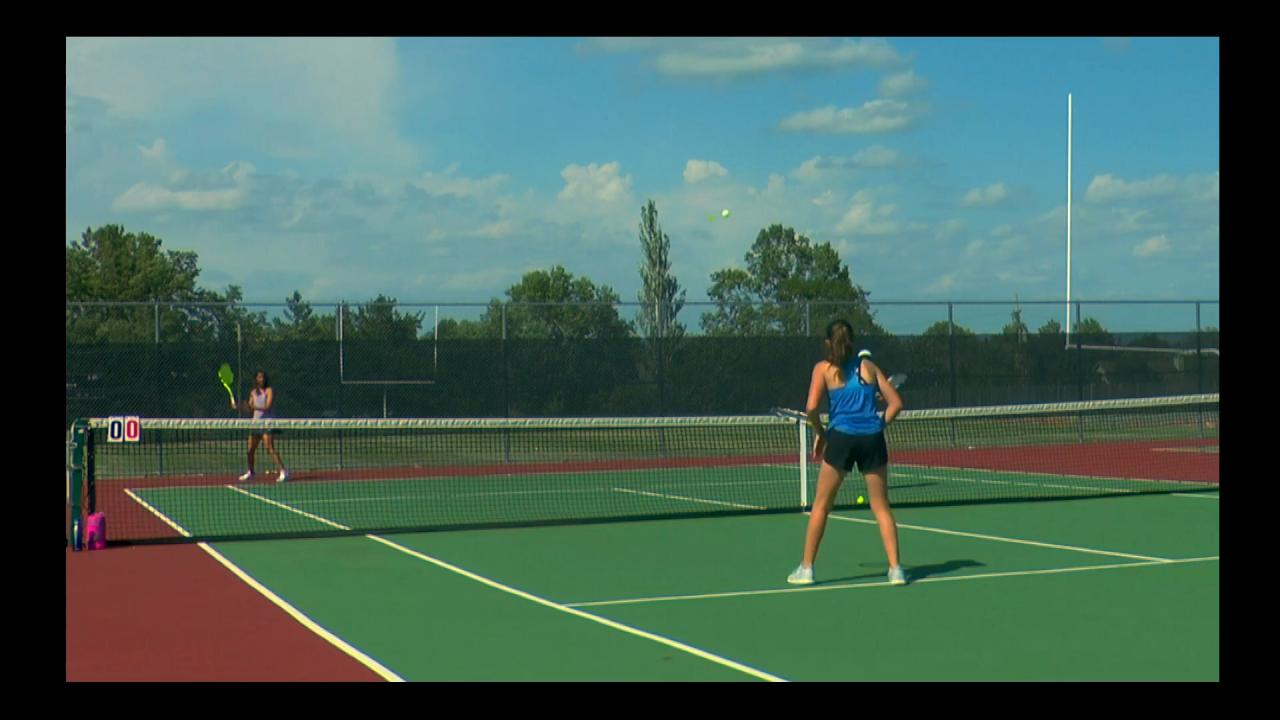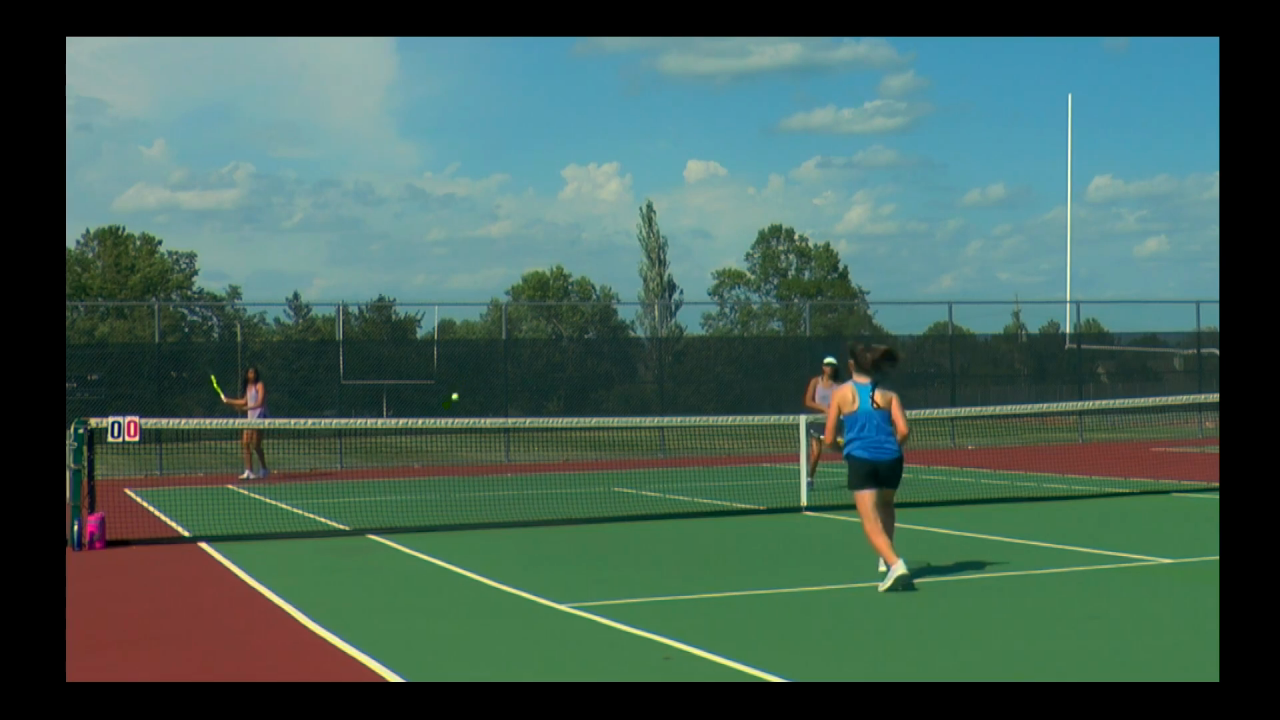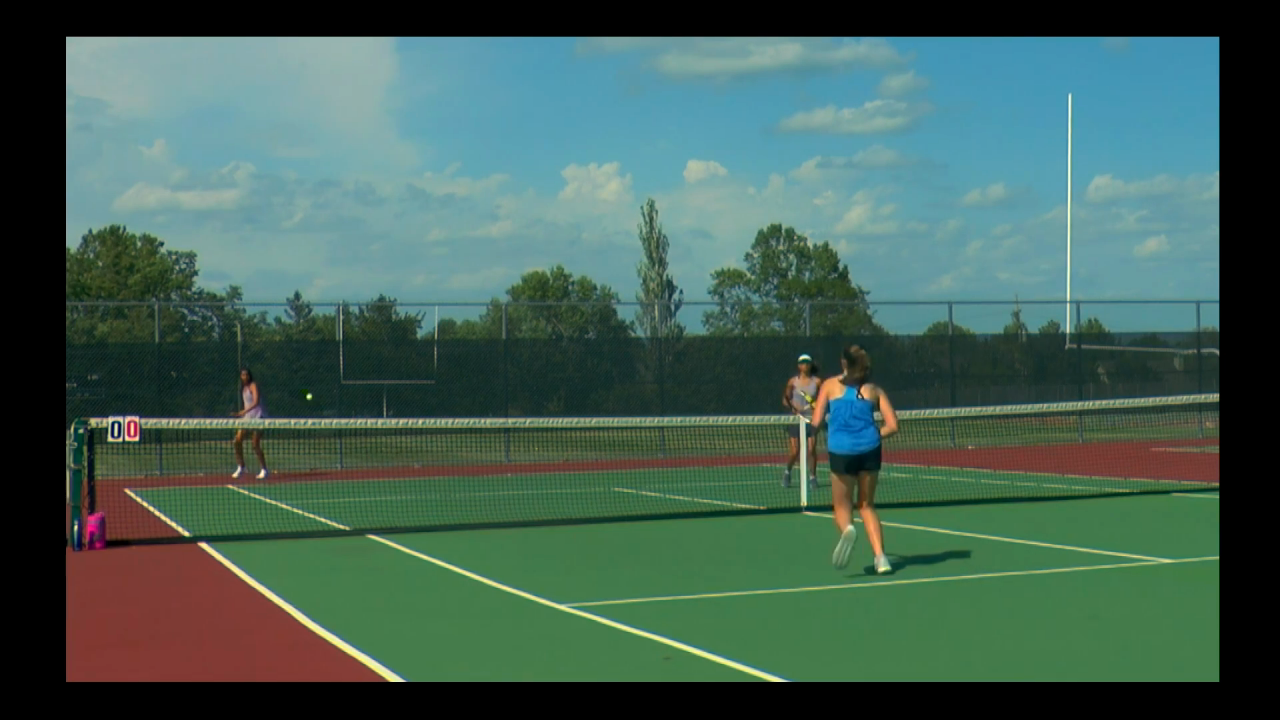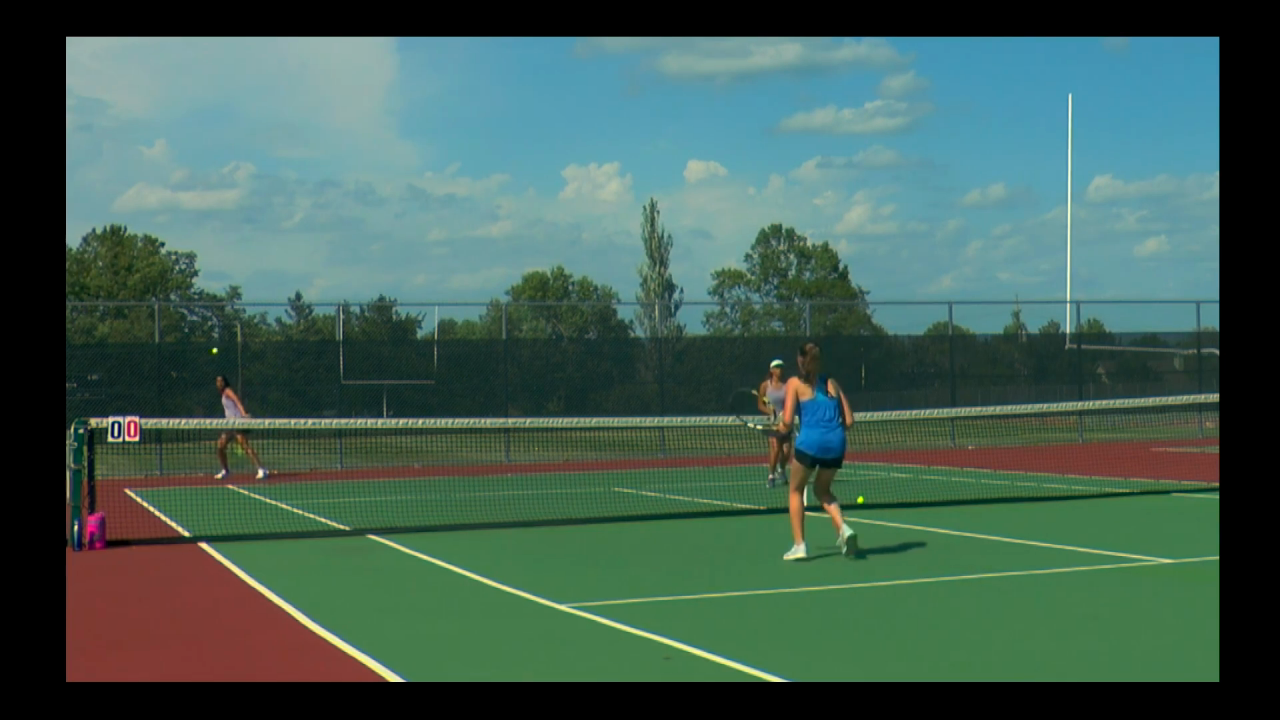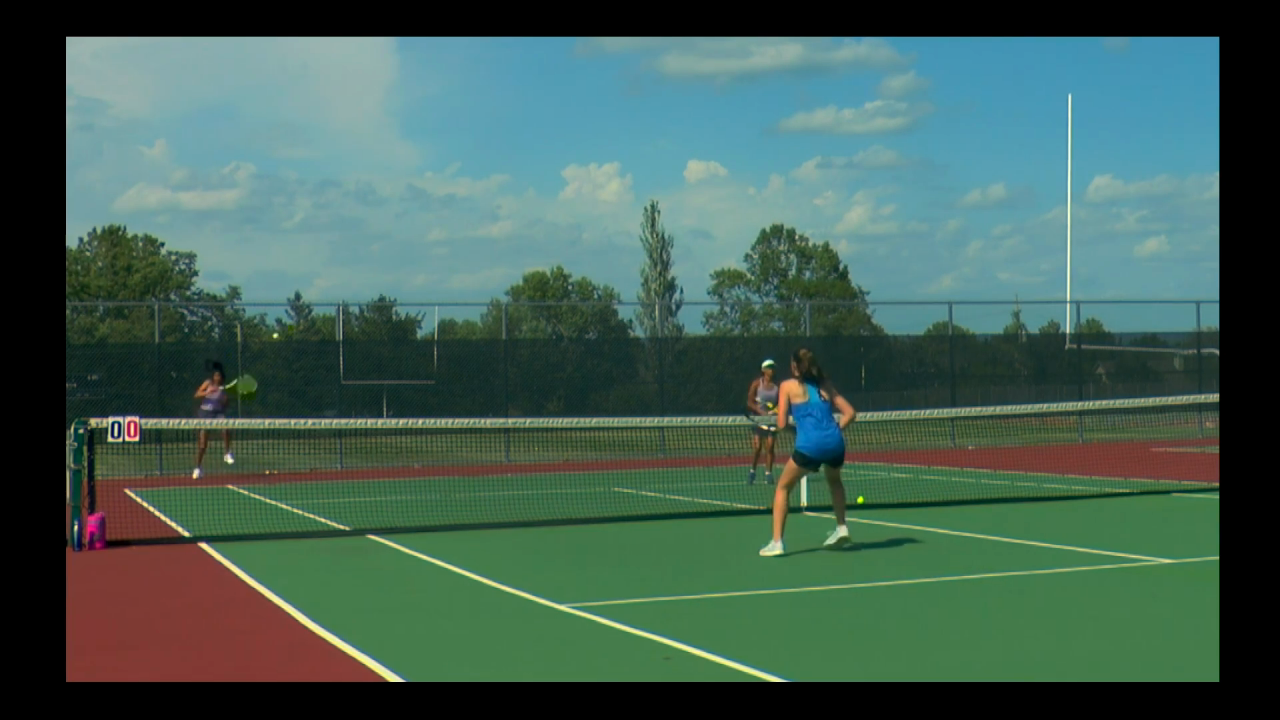
dt=0.4s
person 1, frame 1
left shoulder: (823, 367)
right shoulder: (869, 365)
left elbow: (812, 407)
right elbow: (896, 403)
left wrist: (818, 431)
left hip: (842, 437)
right hip: (872, 437)
left knee: (821, 504)
right knee: (881, 506)
left ankle: (807, 568)
right ankle: (895, 569)
person 1, frame 2
left shoulder: (840, 393)
right shoulder: (887, 394)
left elbow: (829, 439)
right elbow: (904, 431)
left wrist: (844, 446)
left hip: (860, 460)
right hip: (890, 459)
left knee: (873, 527)
right knee: (886, 504)
left ankle: (895, 563)
right ankle: (887, 559)
person 1, frame 3
left shoulder: (831, 384)
right shoulder: (875, 389)
left elbow: (817, 421)
right elbow: (892, 426)
left hip: (840, 449)
right hip: (869, 448)
left knee: (842, 510)
right knee: (866, 505)
left ankle: (847, 530)
right ankle: (880, 557)
person 1, frame 4
left shoulder: (794, 383)
right shoulder: (832, 383)
left elbow: (788, 419)
right elbow: (848, 419)
left wrist: (784, 428)
left hip: (809, 444)
right hip: (836, 446)
left knee: (796, 491)
right knee: (822, 491)
left ankle: (799, 545)
right ankle: (843, 528)
person 1, frame 5
left shoulder: (788, 386)
right shoulder: (824, 384)
left elbow: (782, 424)
right elbow: (850, 413)
left hip: (809, 446)
right hip: (834, 443)
left knee: (783, 488)
right knee: (834, 480)
left ankle: (776, 542)
right ankle: (841, 527)
